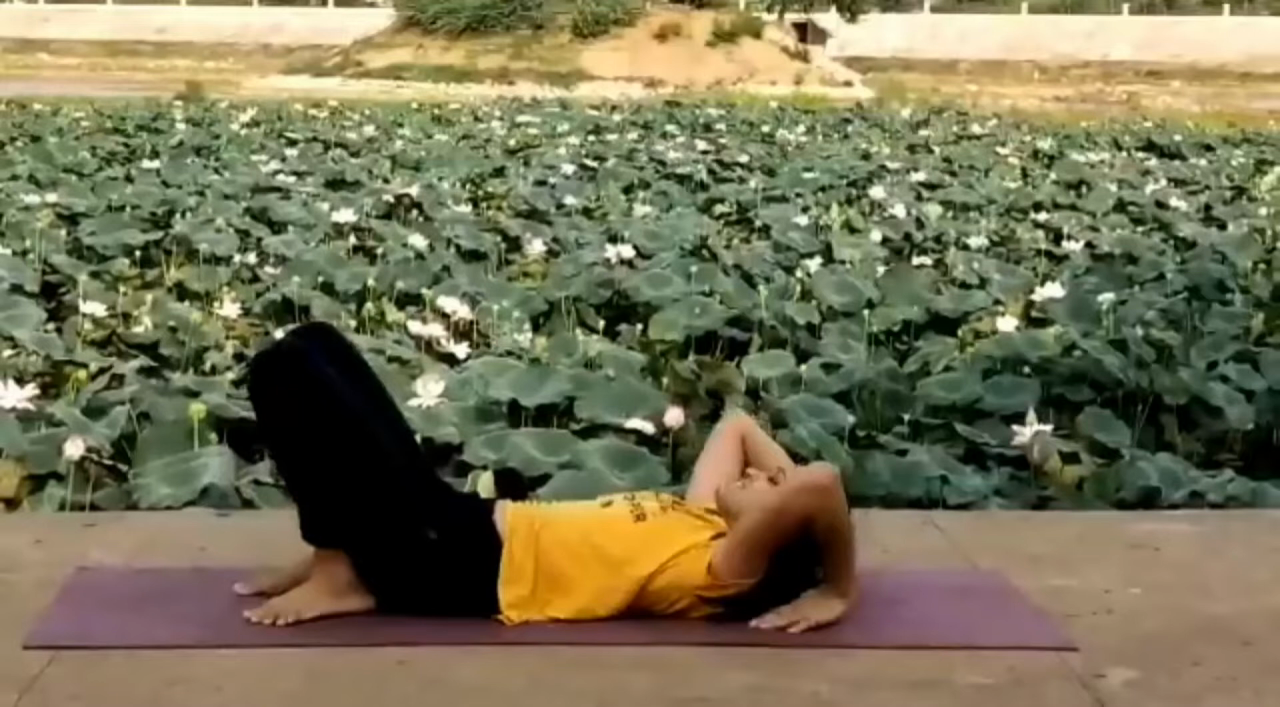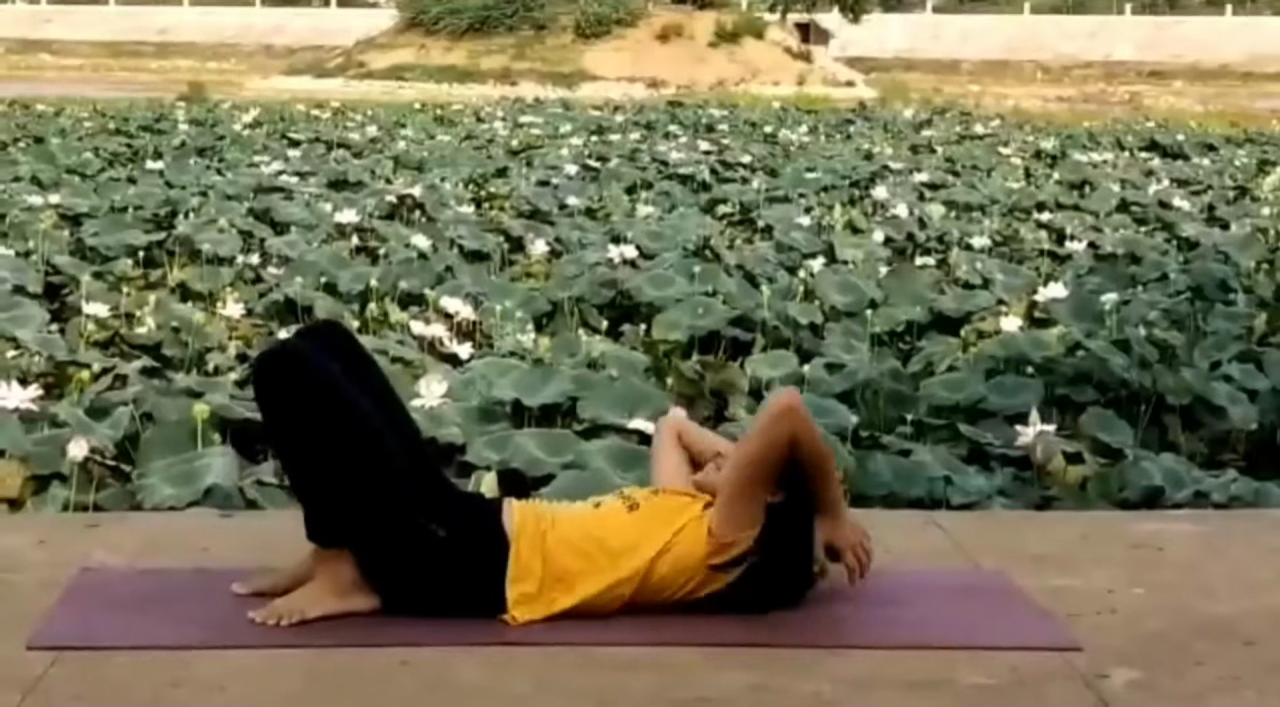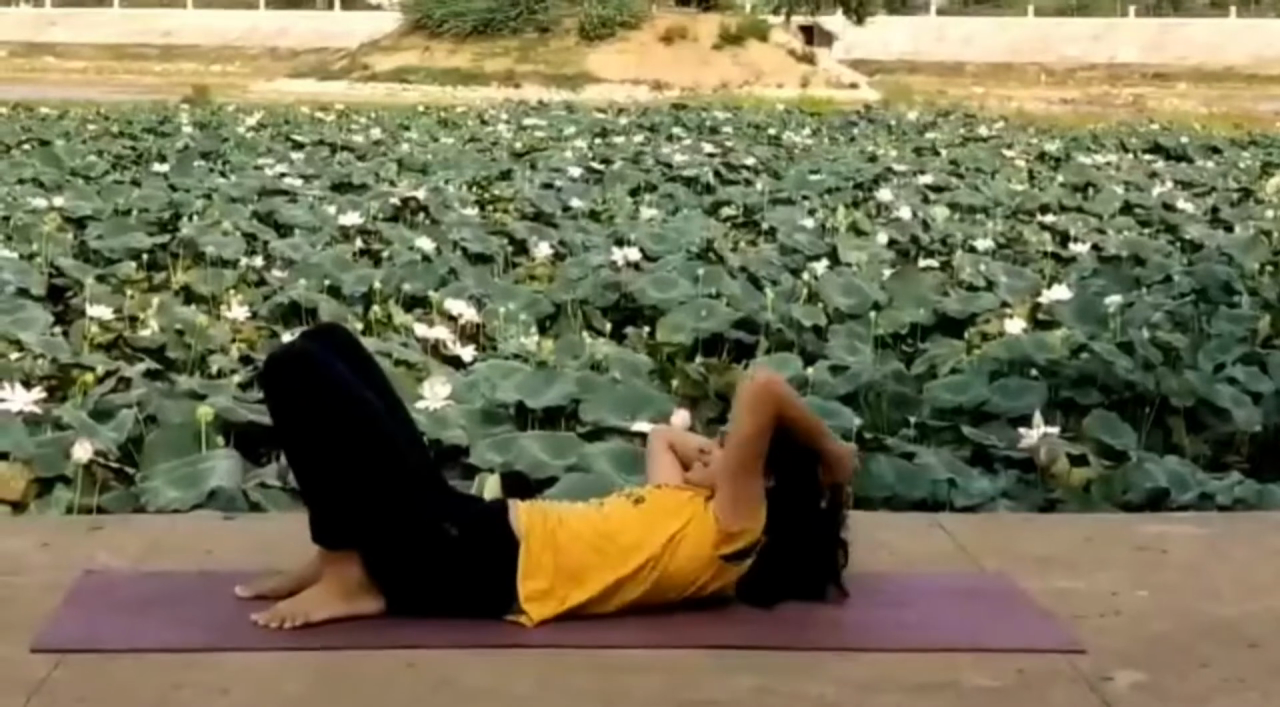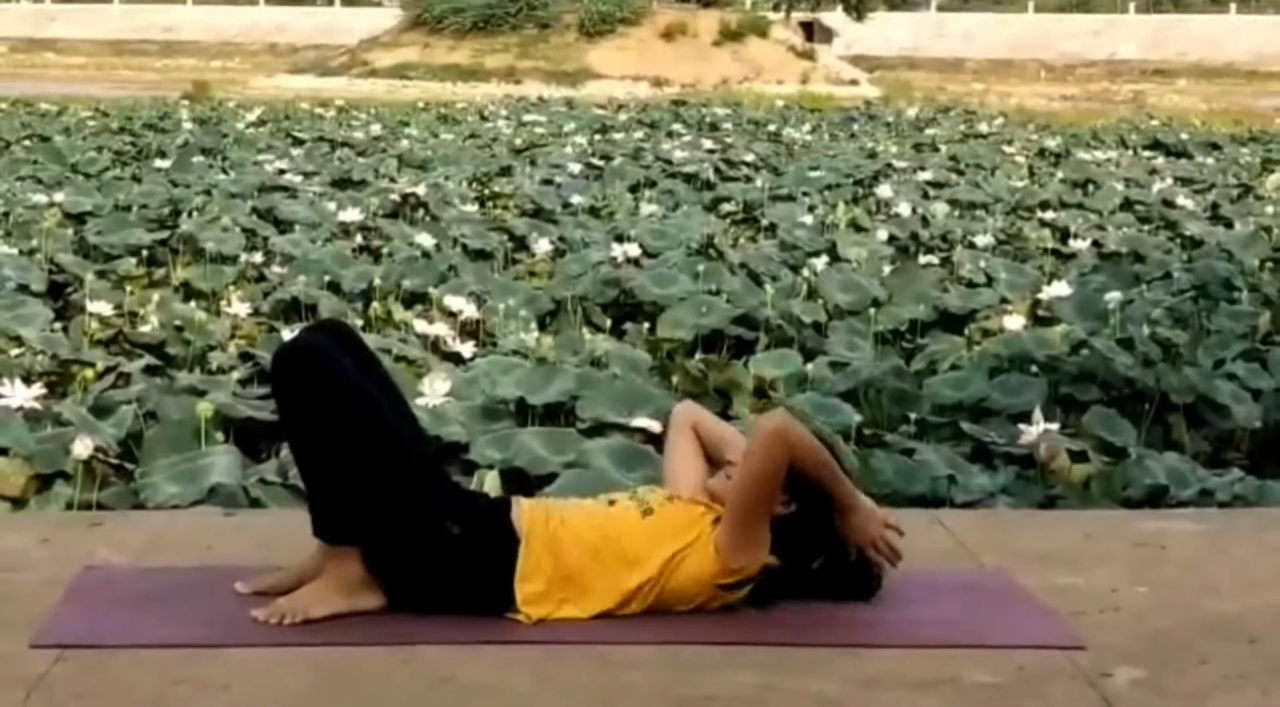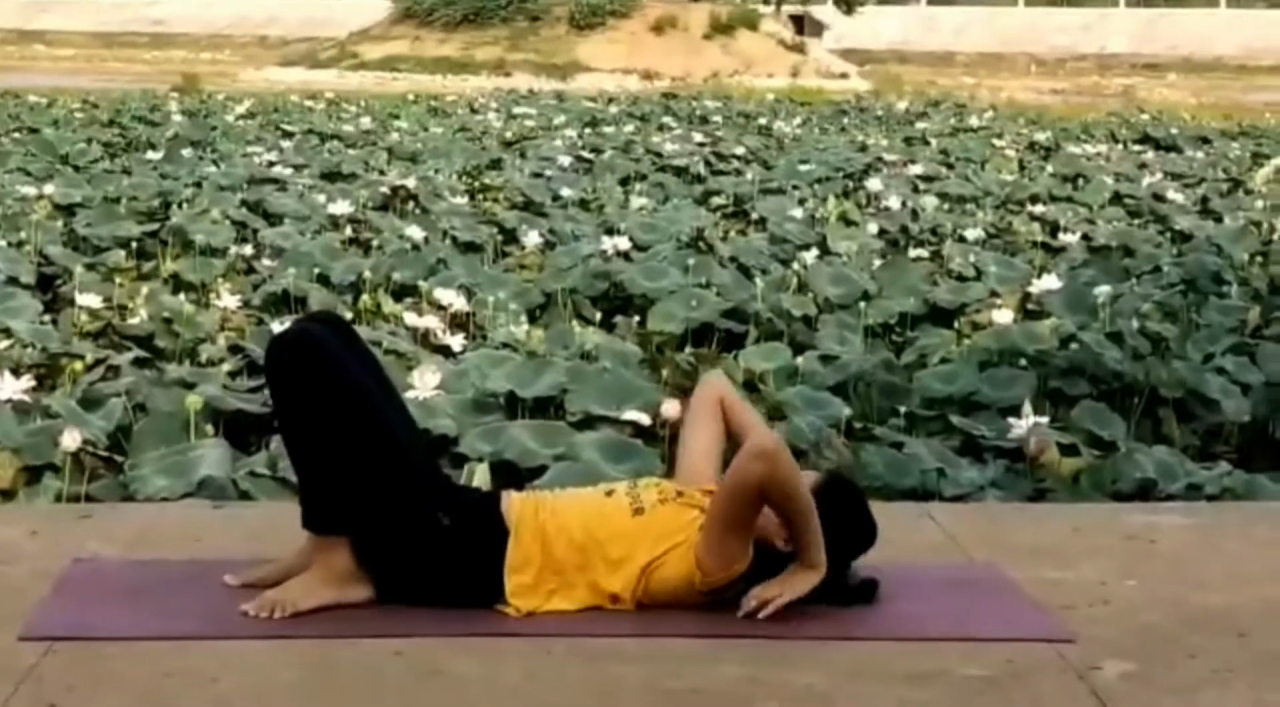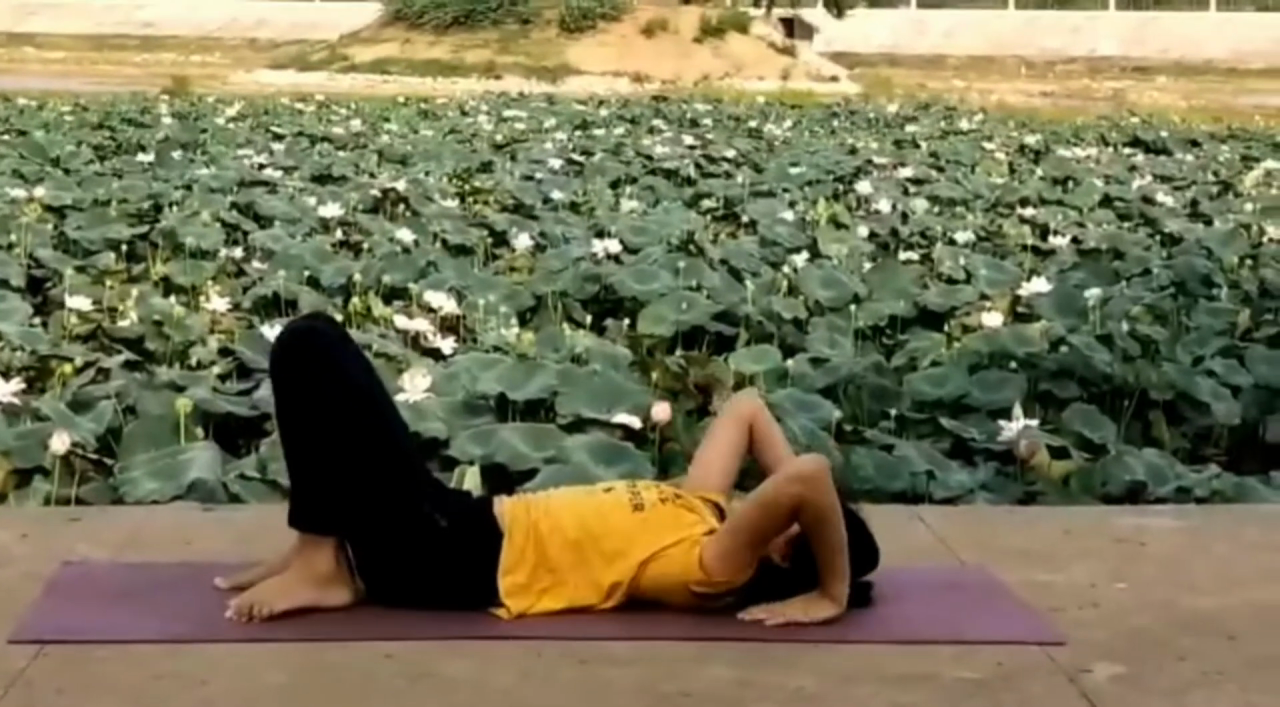
dt=0.3s
person 1, frame 1
left shoulder: (722, 571)
right shoulder: (703, 520)
left elbow: (821, 483)
right elbow: (738, 424)
left wrist: (838, 589)
right wrist: (787, 471)
left hip: (449, 565)
right hip: (466, 527)
left knee: (281, 369)
right knee: (314, 343)
left ankle: (339, 579)
right ankle: (333, 555)
person 1, frame 2
left shoulder: (724, 540)
right shoulder: (692, 508)
left elbow: (784, 406)
right elbow: (672, 424)
left wrist: (831, 512)
right wrist: (740, 453)
left hip: (458, 565)
right hip: (473, 523)
left knee: (286, 368)
right knee: (323, 341)
left ankle: (343, 580)
right ankle: (337, 553)
person 1, frame 3
left shoulder: (730, 527)
right shoulder: (692, 508)
left elbow: (762, 387)
right elbow: (663, 435)
left wrist: (829, 454)
right wrist: (721, 453)
left hip: (465, 566)
right hip: (473, 531)
left knee: (295, 369)
right knee: (326, 345)
left ankle: (348, 581)
right ankle: (338, 558)
person 1, frame 4
left shoulder: (732, 557)
right shoulder: (703, 511)
left elbow: (776, 429)
right elbow: (685, 415)
left wrist: (853, 509)
right wrist: (750, 452)
left hip: (466, 563)
right hip: (480, 525)
left knee: (304, 363)
right knee: (328, 340)
left ankle: (350, 577)
right ankle: (343, 552)
person 1, frame 5
left shoulder: (717, 564)
right shoulder: (701, 500)
left elbow: (765, 453)
right elbow: (713, 388)
right wrist: (786, 476)
left hip: (450, 557)
right hip: (469, 521)
left knee: (299, 352)
right knee: (321, 333)
left ankle: (337, 568)
right ankle: (330, 546)
person 1, frame 6
left shoulder: (716, 569)
right shoulder: (704, 509)
left elbow: (811, 473)
right elbow: (746, 403)
left wrist: (831, 594)
right wrist: (800, 491)
left hip: (444, 559)
right hip: (467, 524)
left knee: (306, 349)
right knee: (317, 337)
left ankle: (322, 568)
right ankle: (319, 549)
